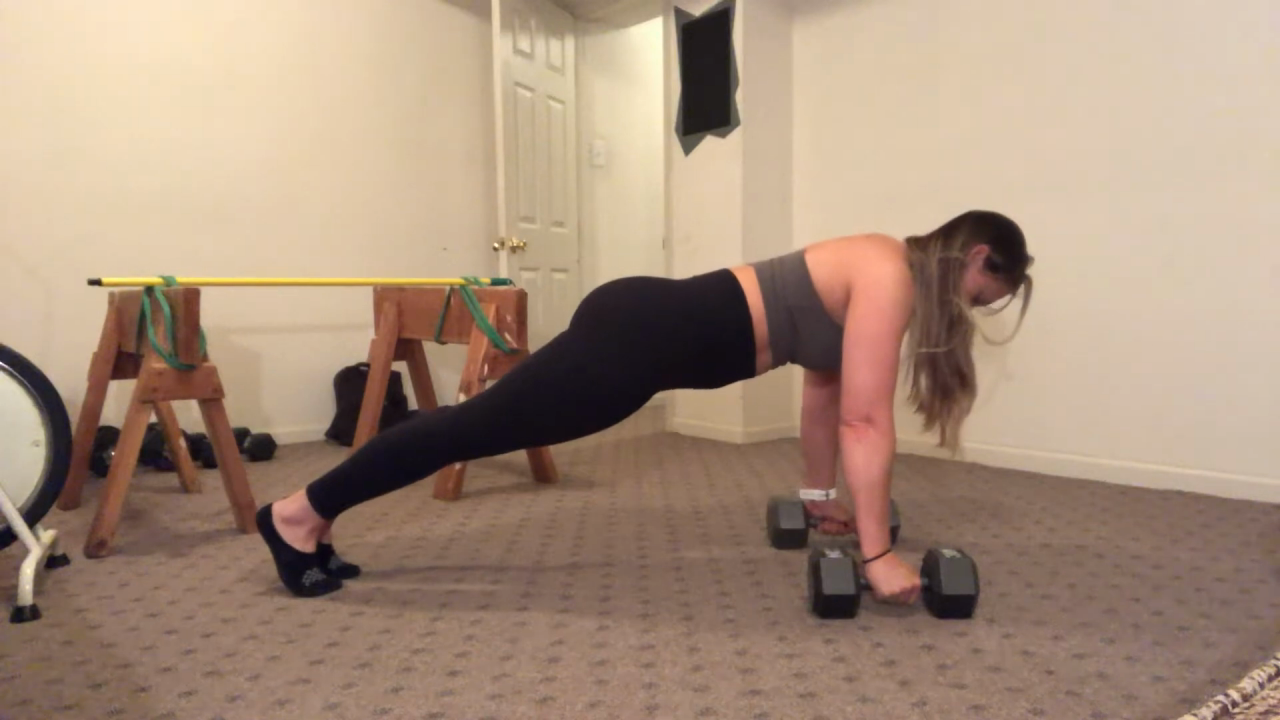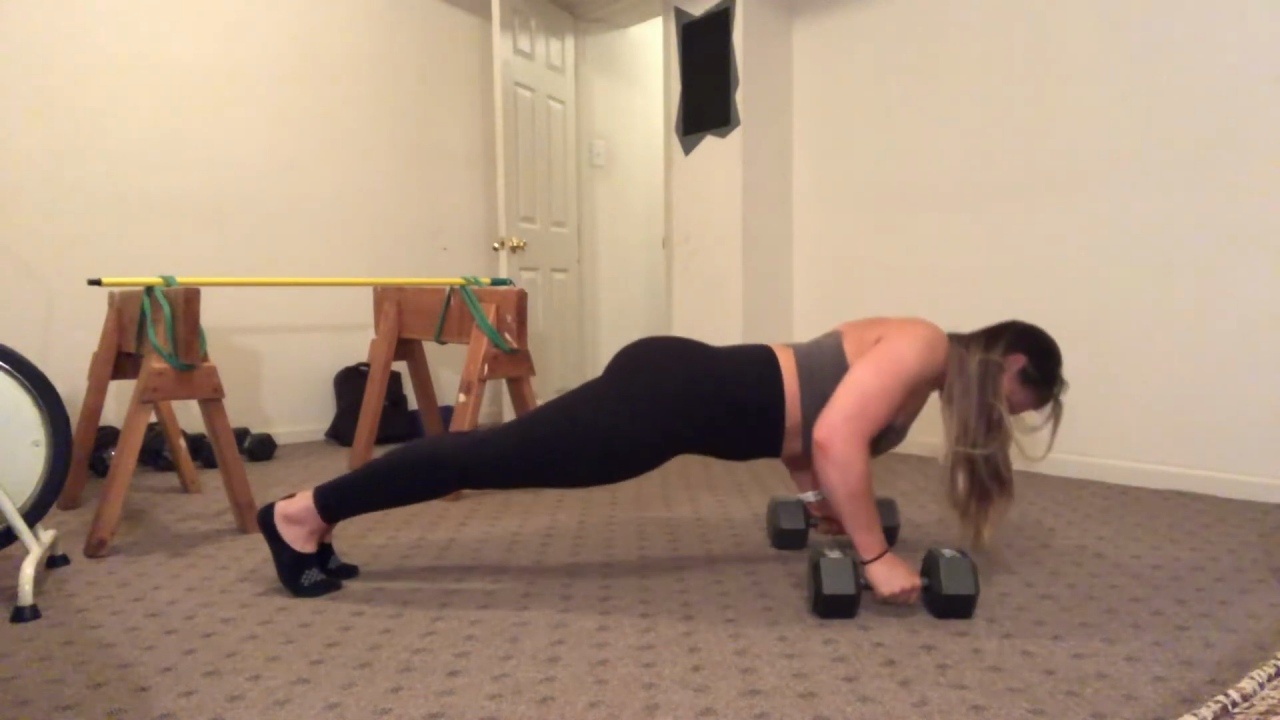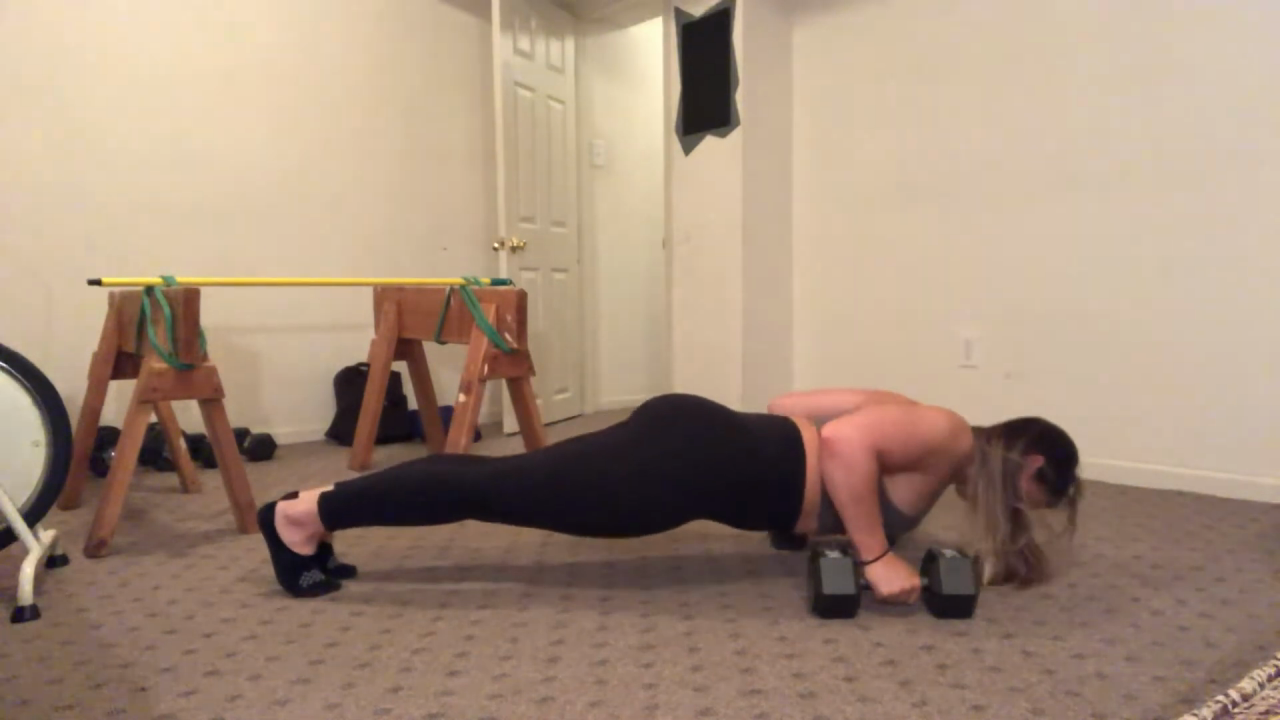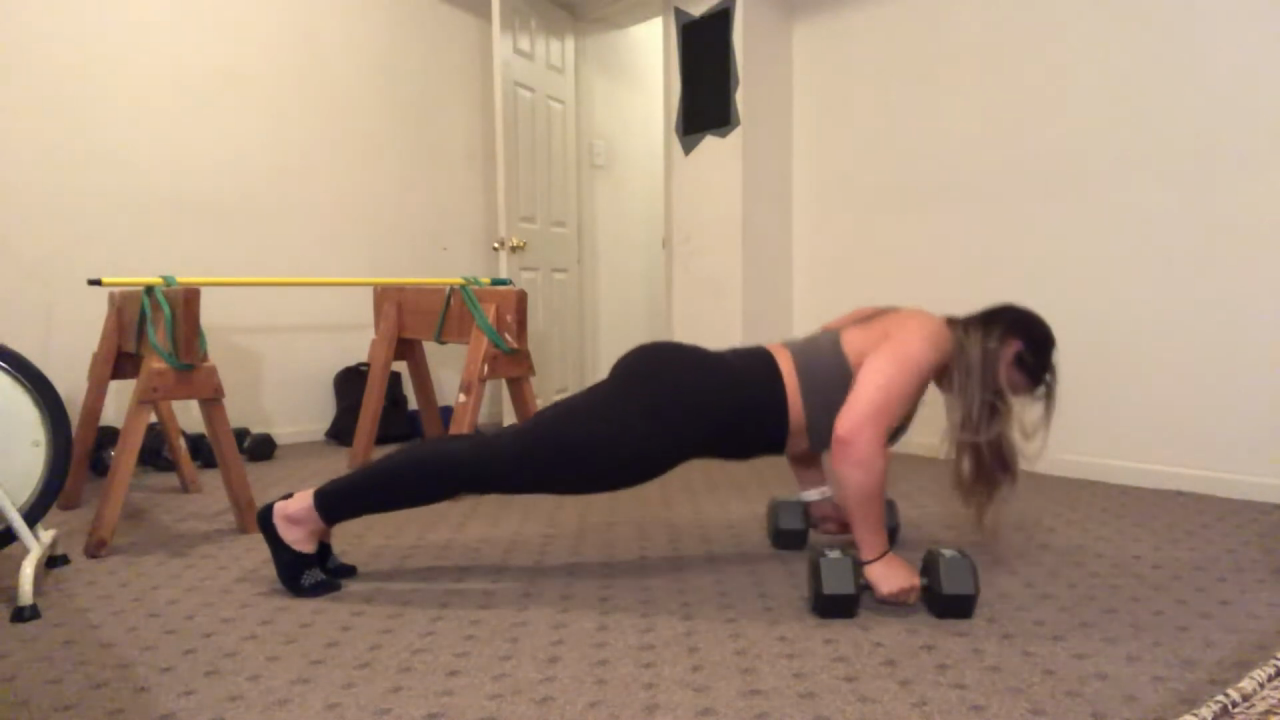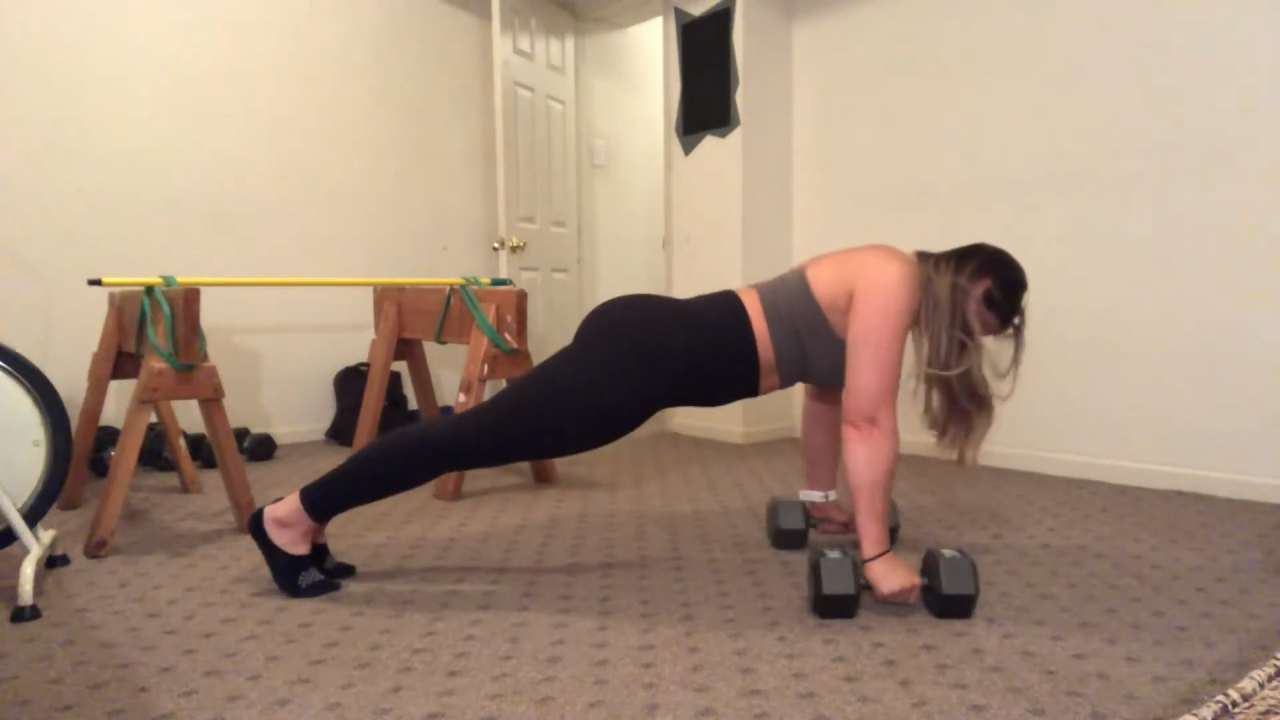
dt=1s
person 1, frame 1
left shoulder: (875, 270)
right shoulder: (891, 273)
left elbow: (824, 389)
right elbow: (864, 420)
left wrist: (819, 495)
right wrist: (878, 554)
left hip: (654, 326)
right hip: (643, 335)
left knee: (482, 425)
right knee: (479, 426)
left ankle: (316, 514)
right ankle: (299, 512)
person 1, frame 2
left shoulder: (904, 347)
right shoulder: (925, 347)
right elbow: (835, 439)
left wrist: (823, 503)
right wrist: (876, 557)
left hip: (684, 387)
right hip: (675, 398)
left knee: (499, 454)
right knee: (494, 457)
left ankle: (317, 514)
right ankle: (303, 512)
person 1, frame 3
left shoulder: (916, 423)
right shoulder: (950, 437)
left elbow: (789, 404)
right elbow: (844, 443)
left wrist: (819, 508)
right wrist: (877, 557)
left hip: (700, 439)
right hip: (695, 464)
left knee: (504, 479)
right knee: (502, 490)
left ankle: (322, 506)
right ankle: (305, 512)
person 1, frame 4
left shoulder: (897, 329)
right shoulder: (930, 338)
right elbow: (855, 434)
left wrist: (817, 498)
right wrist: (876, 555)
left hip: (682, 387)
right hip: (680, 406)
left knee: (498, 455)
right knee: (495, 464)
left ankle: (317, 505)
right ankle: (302, 512)
person 1, frame 5
left shoulder: (878, 282)
right shoulder: (895, 279)
left elbow: (827, 394)
right elbow: (867, 420)
left wrist: (820, 498)
right wrist: (875, 552)
left hip: (659, 346)
right hip: (648, 353)
left knee: (482, 436)
right knee: (478, 438)
left ankle: (309, 516)
right ankle: (291, 516)
